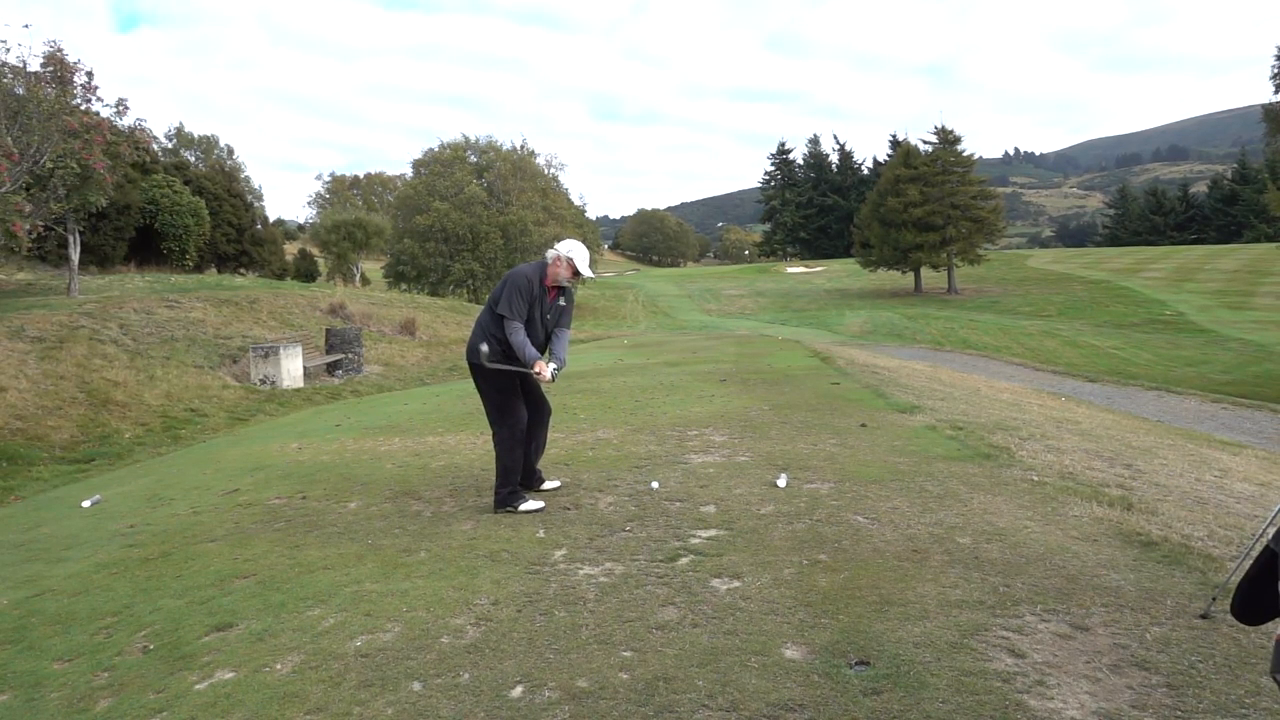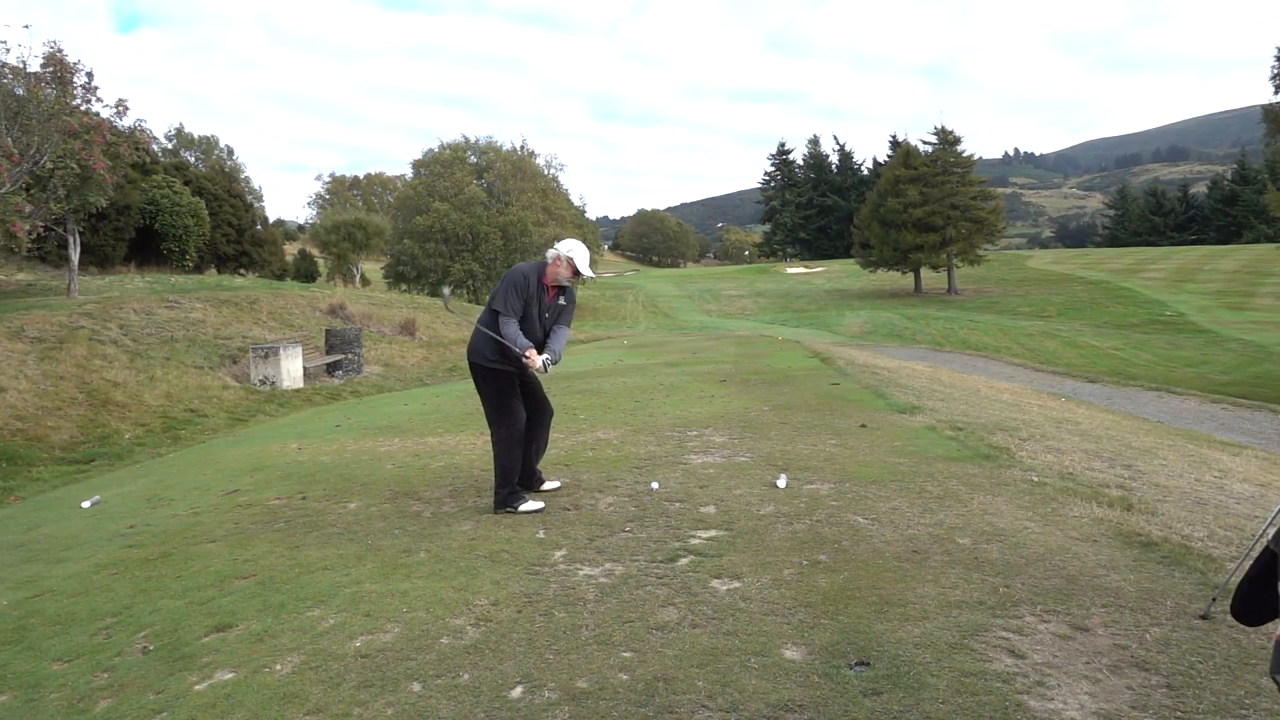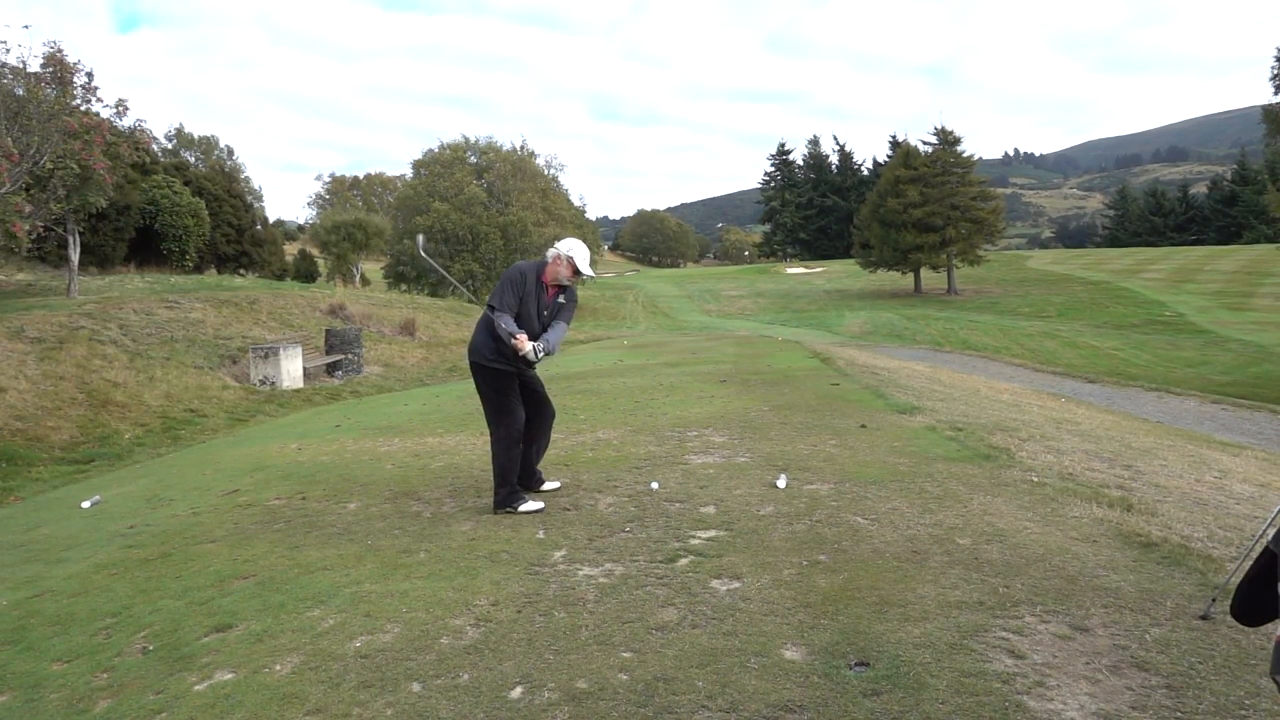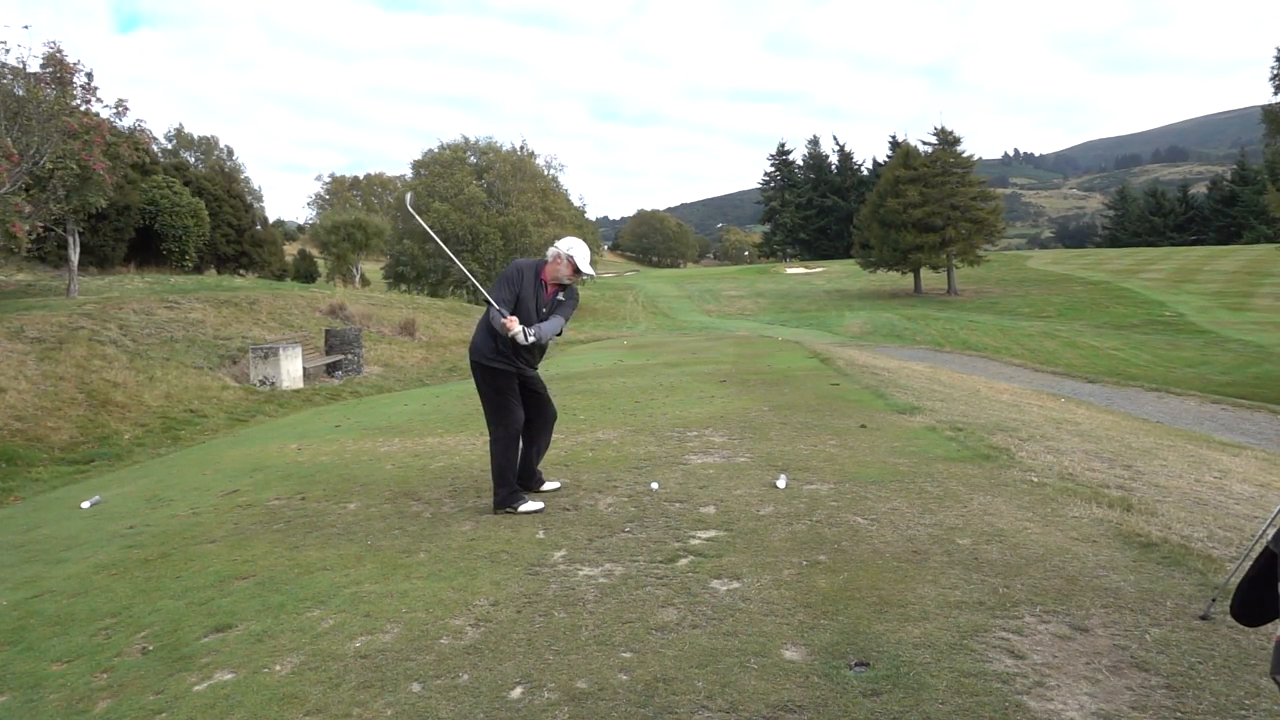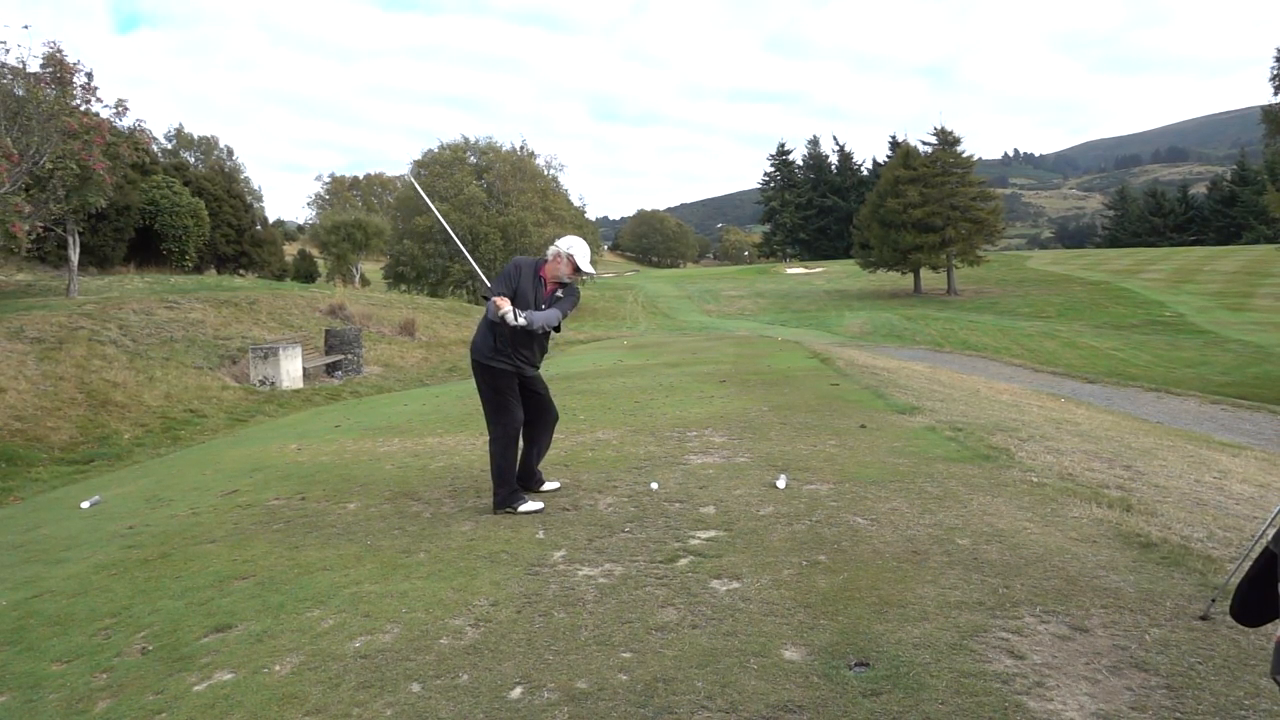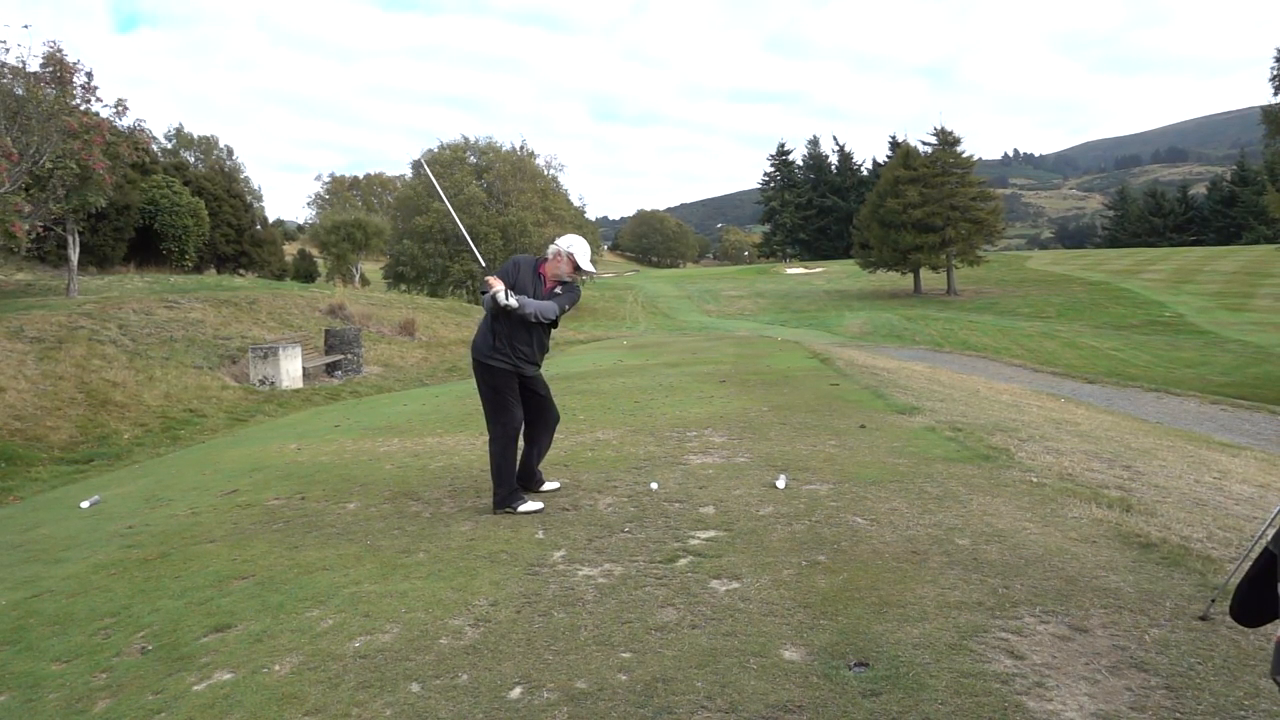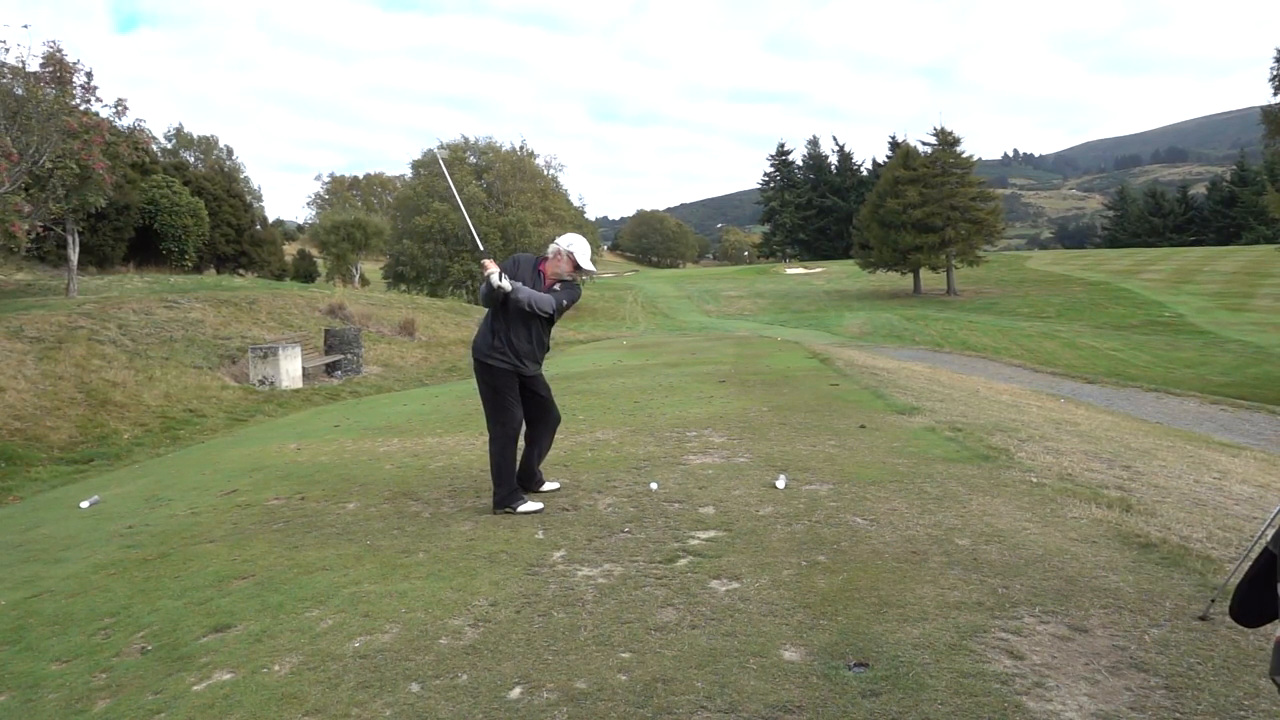
dt=0.4s
person 1, frame 1
left shoulder: (565, 292)
right shoulder: (523, 277)
left elbow: (561, 332)
right elbow: (513, 327)
left wrist: (554, 364)
right wrist: (535, 360)
left hip: (516, 362)
right hip: (491, 356)
left knee: (539, 412)
right knee: (512, 422)
left ankle: (528, 477)
right ankle: (507, 496)
person 1, frame 2
left shoulder: (567, 293)
right shoulder: (521, 275)
left elbow: (560, 331)
right elbow: (506, 322)
left wrist: (547, 357)
right wrist: (527, 349)
left hip: (519, 362)
right hip: (491, 358)
left knee: (540, 413)
right knee: (511, 423)
left ankle: (528, 477)
right ankle: (507, 496)
person 1, frame 3
left shoulder: (568, 294)
right shoulder: (521, 273)
left elbow: (559, 328)
right elbow: (501, 316)
left wrist: (538, 347)
right wrist: (518, 337)
left hip: (521, 363)
right hip: (492, 357)
left knee: (542, 414)
right knee: (510, 423)
left ankle: (528, 477)
right ankle: (507, 496)
person 1, frame 4
left shoulder: (569, 294)
right shoulder: (520, 271)
left elbow: (554, 324)
right elbow: (496, 311)
left wrist: (529, 334)
right wrist: (510, 328)
left hip: (524, 363)
right hip: (492, 357)
left knee: (543, 416)
right knee: (509, 423)
left ankle: (528, 478)
right ankle: (507, 497)
person 1, frame 5
left shoulder: (570, 292)
right shoulder: (519, 268)
left elbow: (551, 318)
right elbow: (492, 306)
left wrist: (519, 316)
right wrist: (503, 313)
left hip: (526, 364)
right hip: (493, 357)
left knee: (545, 416)
right knee: (508, 423)
left ankle: (528, 478)
right ankle: (506, 496)
person 1, frame 6
left shoulder: (570, 290)
right shoulder: (519, 266)
left elbow: (547, 311)
right elbow: (489, 303)
left wrist: (511, 299)
right wrist: (496, 297)
left hip: (527, 364)
right hip: (494, 357)
left knee: (546, 417)
right knee: (507, 423)
left ankle: (528, 478)
right ankle: (506, 497)
person 1, frame 7
left shoulder: (570, 289)
right shoulder: (519, 264)
left elbow: (544, 304)
right elbow: (487, 299)
left wrist: (507, 284)
right wrist: (493, 282)
left hip: (528, 364)
right hip: (495, 357)
left knee: (547, 418)
right knee: (507, 424)
left ankle: (528, 479)
right ankle: (506, 497)
